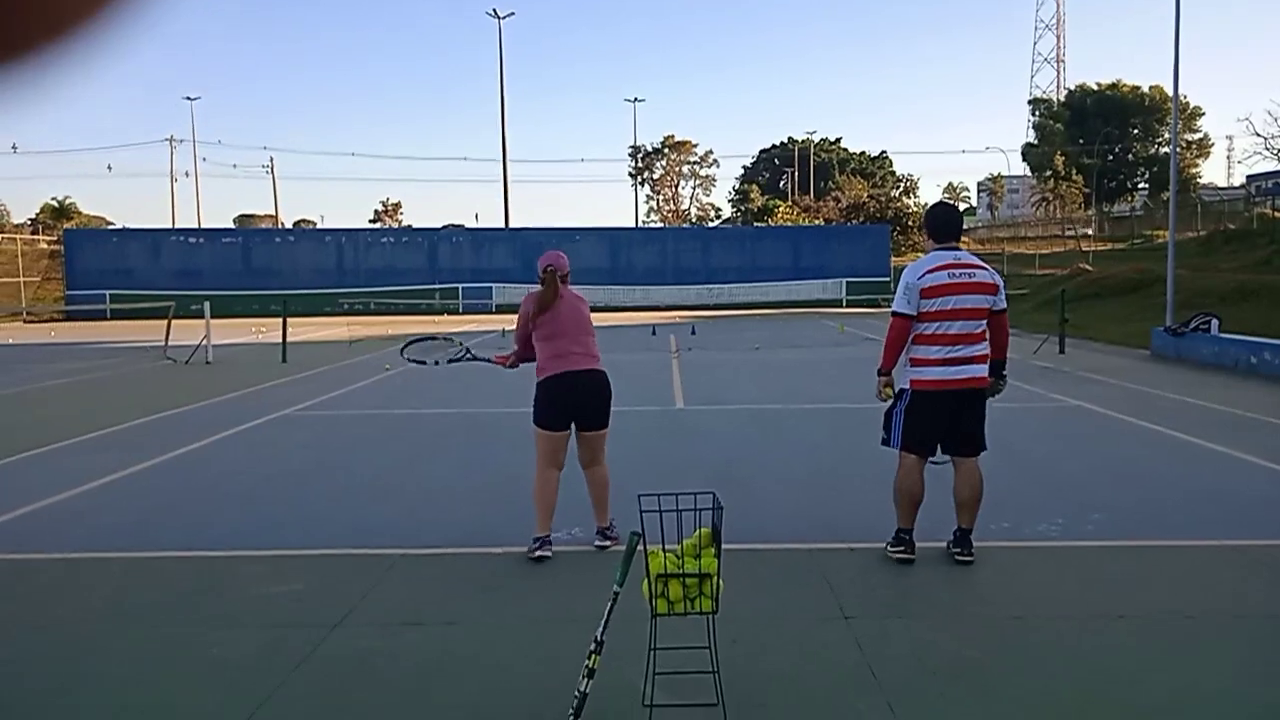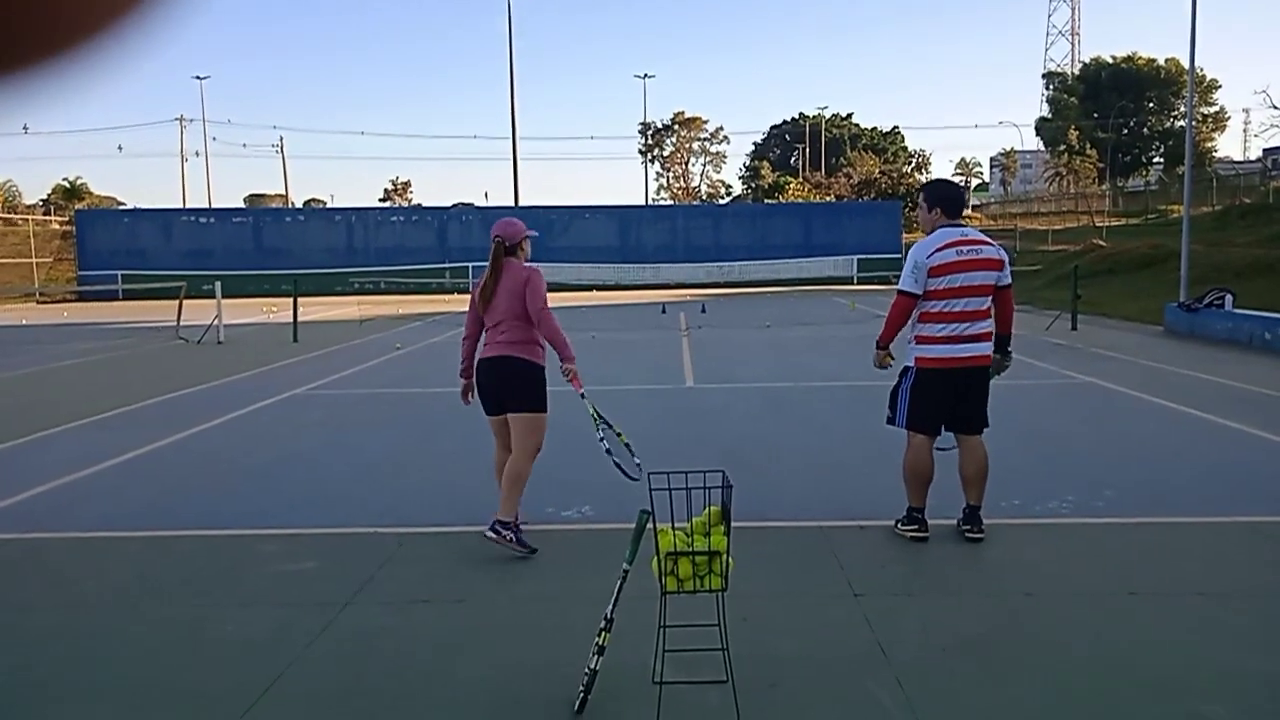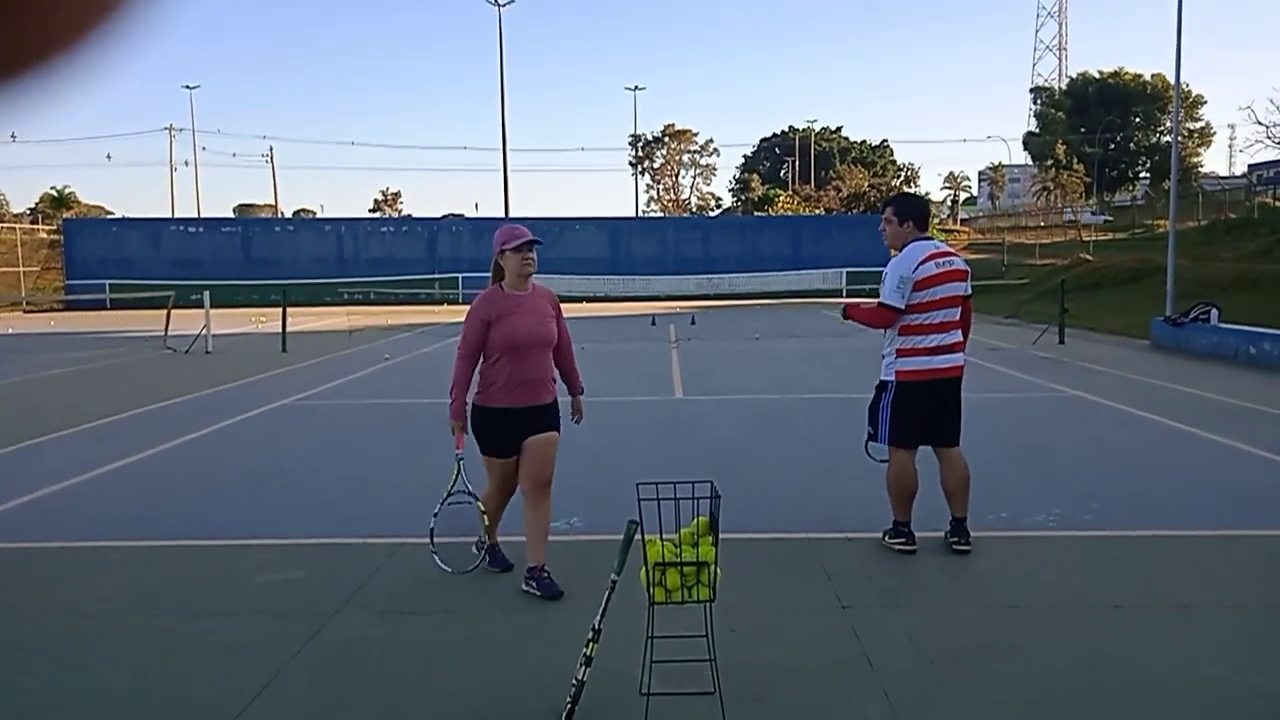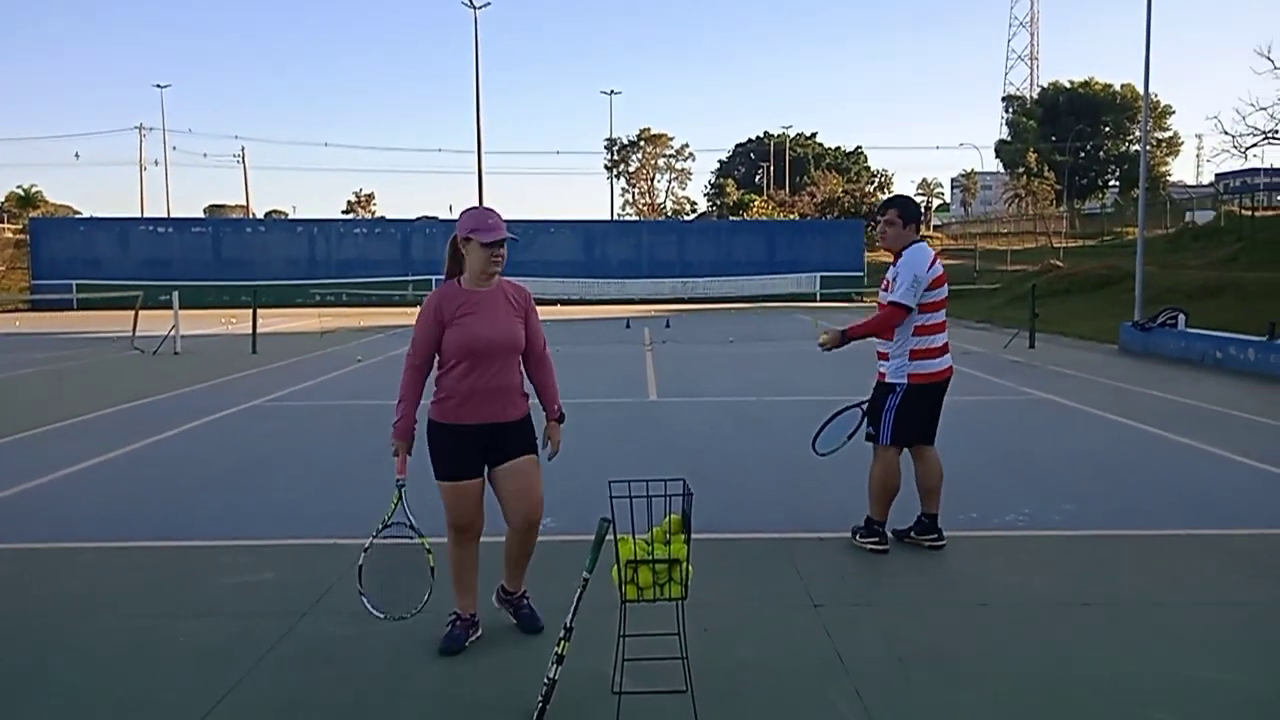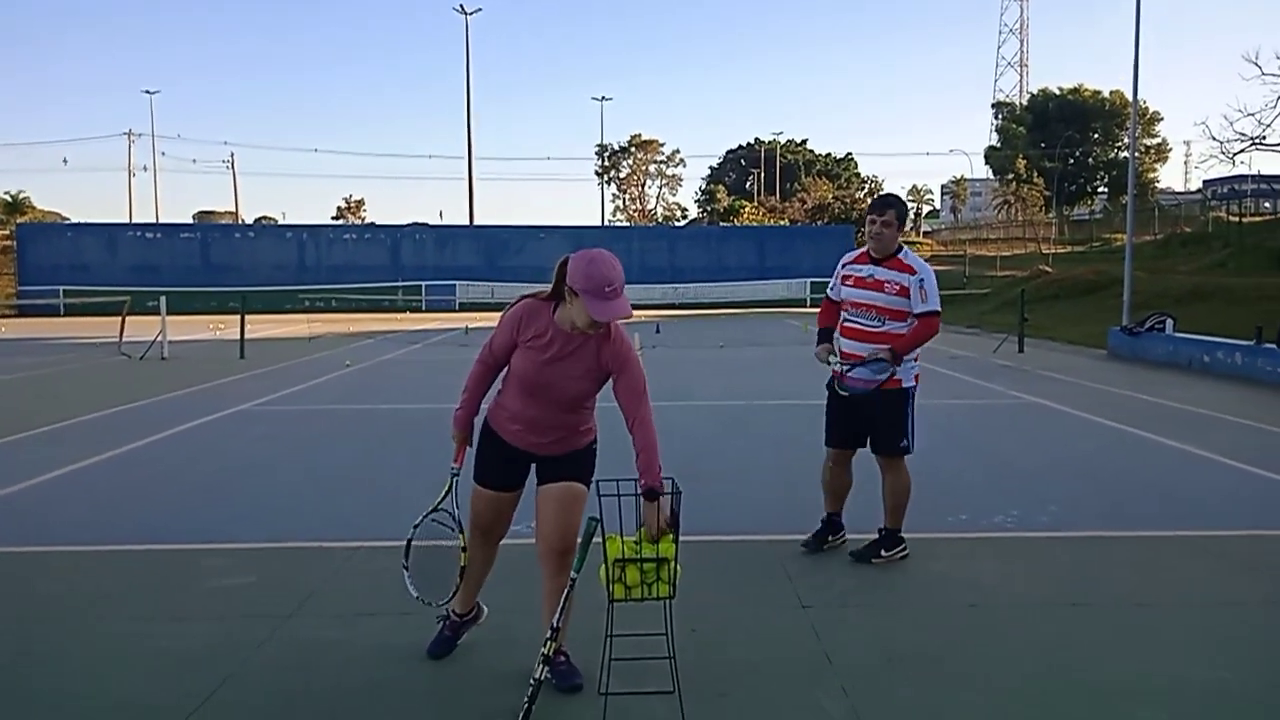
dt=1s
person 1, frame 1
left shoulder: (534, 300)
right shoulder: (580, 302)
left elbow: (523, 342)
right wrist: (520, 356)
left hip: (556, 384)
right hip: (595, 381)
left knee: (548, 466)
right knee: (594, 462)
left ankle: (542, 538)
right ankle: (604, 529)
person 1, frame 2
left shoulder: (487, 282)
right shoulder: (530, 275)
left elbow: (471, 333)
right elbow: (543, 317)
left wrist: (467, 374)
right wrist: (567, 356)
left hip: (489, 367)
right hip: (522, 368)
left knee: (507, 448)
right knee: (527, 449)
left ankle: (508, 513)
right ankle: (504, 524)
person 1, frame 3
left shoulder: (549, 299)
right shoulder: (486, 304)
left elbow: (563, 349)
right elbow: (466, 358)
left wrist: (575, 390)
right wrist: (457, 409)
left hip: (542, 409)
right hip: (495, 412)
left knee: (539, 487)
right knee: (502, 487)
left ankle: (536, 571)
right ankle: (488, 542)
person 1, frame 4
left shoulder: (519, 298)
right shoulder: (441, 301)
left elbow: (537, 359)
right elbow: (416, 366)
left wrist: (554, 414)
right wrist: (402, 426)
left hip: (513, 425)
right hip: (453, 430)
left knee: (528, 517)
right knee: (464, 529)
left ankle: (512, 591)
right ankle: (465, 618)
person 1, frame 5
left shoulder: (615, 346)
right shoulder: (526, 315)
left elbow: (639, 418)
right elbow: (489, 362)
left wrist: (652, 492)
right wrist: (464, 418)
left hip: (570, 451)
right hip: (503, 437)
left knee: (558, 550)
right knee: (483, 532)
left ankle: (554, 650)
right ankle: (463, 610)
person 2, frame 1
left shoulder: (917, 272)
right shoulder: (988, 274)
left elbow: (900, 327)
right elbow: (999, 328)
left wrist: (885, 371)
right wrist: (996, 371)
left hip: (925, 384)
right hip: (972, 382)
left knee: (911, 459)
right knee: (967, 460)
left ankle: (904, 539)
right ankle: (963, 540)
person 2, frame 2
left shoulder: (924, 250)
right shoulder: (993, 250)
left elbow: (904, 305)
right elbow: (1005, 303)
left wrist: (883, 344)
right wrist: (1002, 347)
left hip: (931, 361)
right hip: (977, 359)
left knee: (919, 437)
right knee: (971, 437)
left ankle: (915, 517)
right ankle: (973, 517)
person 2, frame 3
left shoulder: (903, 264)
right shoulder: (956, 260)
left elbow: (884, 317)
right elbow: (964, 315)
left wrist: (851, 311)
left hip: (906, 374)
right hip: (949, 370)
left knee: (901, 451)
right knee: (949, 449)
left ankle: (901, 530)
right ankle: (960, 529)
person 2, frame 4
left shoulder: (910, 263)
right shoulder: (923, 258)
left elbow: (891, 318)
left wrist: (844, 337)
left hip: (907, 375)
right hip: (931, 370)
left knee: (885, 448)
right knee: (922, 446)
left ankle: (874, 529)
right ankle: (929, 525)
person 2, frame 5
left shoulder: (916, 271)
right shoulder: (848, 264)
left elbow: (929, 323)
right elbow: (830, 305)
left wrist: (893, 352)
right wrist: (824, 340)
left hip: (893, 383)
left knee: (890, 459)
right knee: (836, 453)
left ankle: (892, 539)
right ankle: (831, 523)
